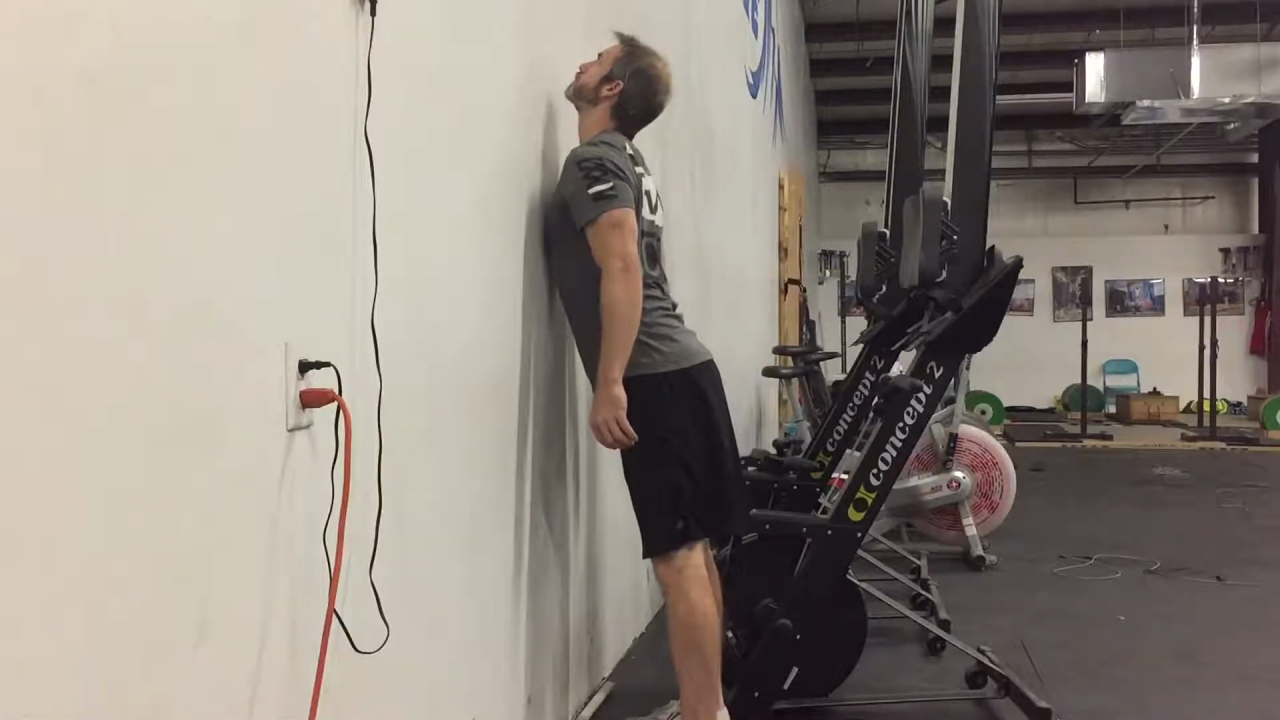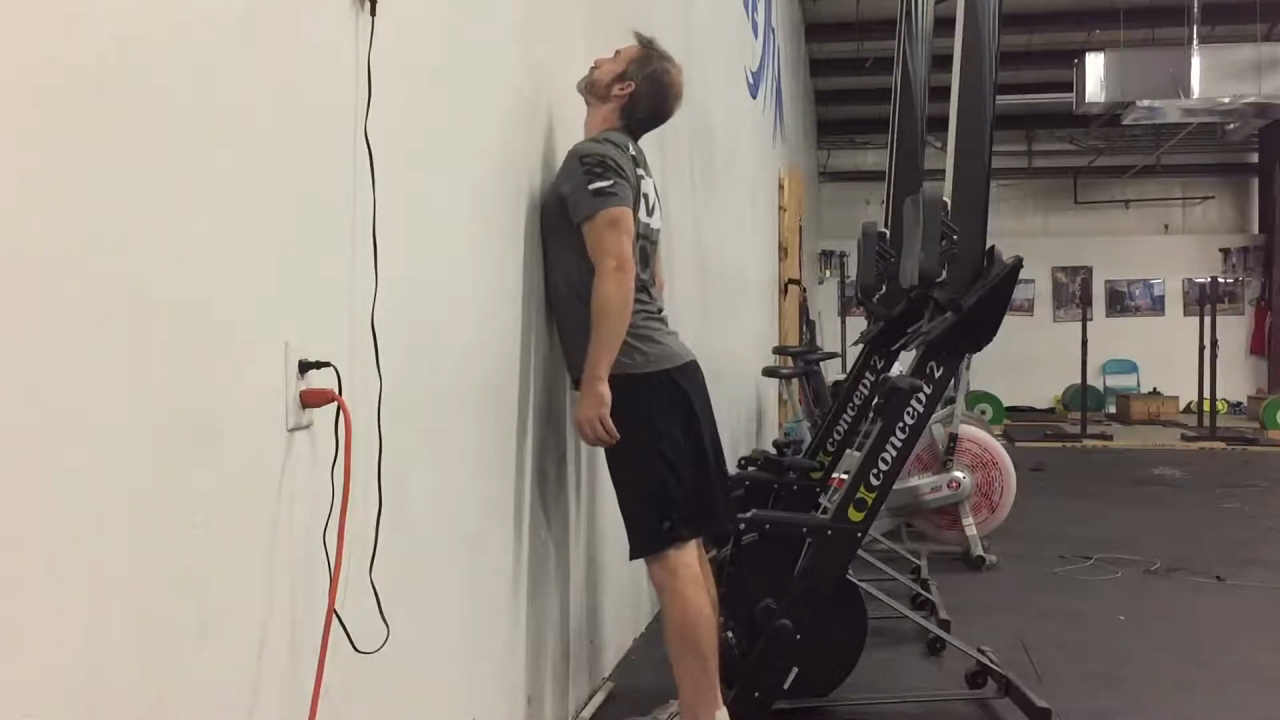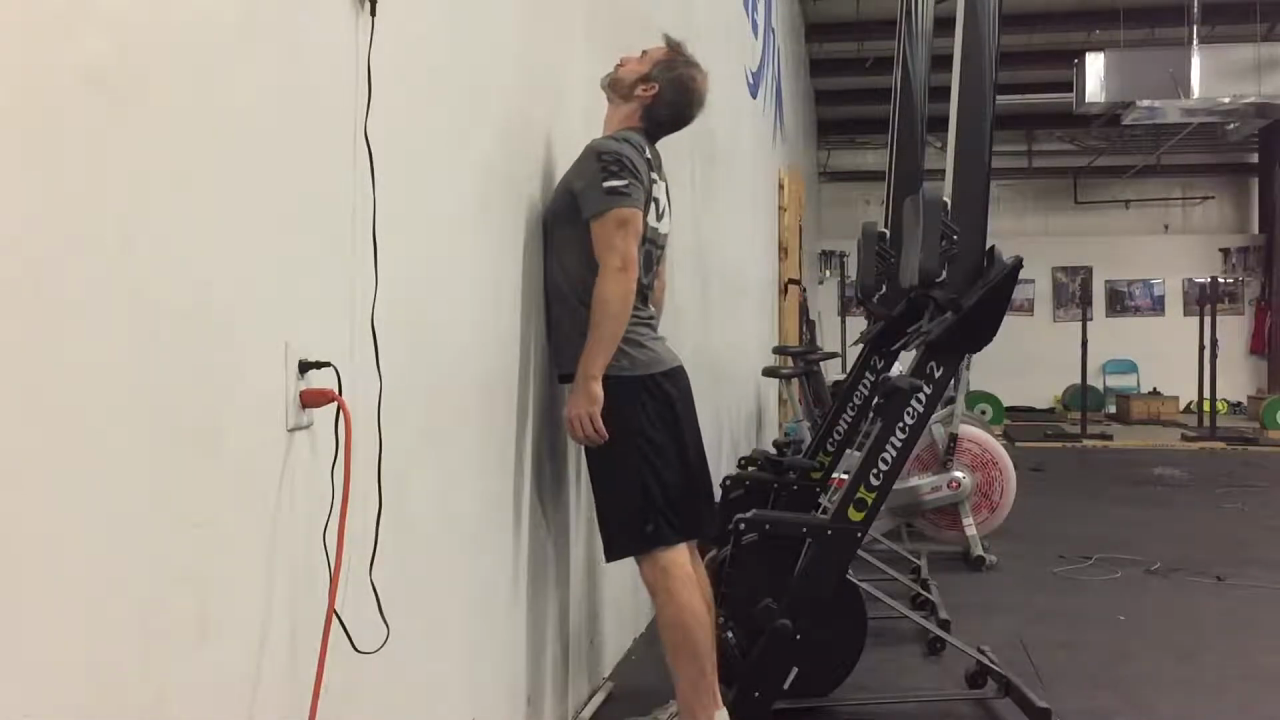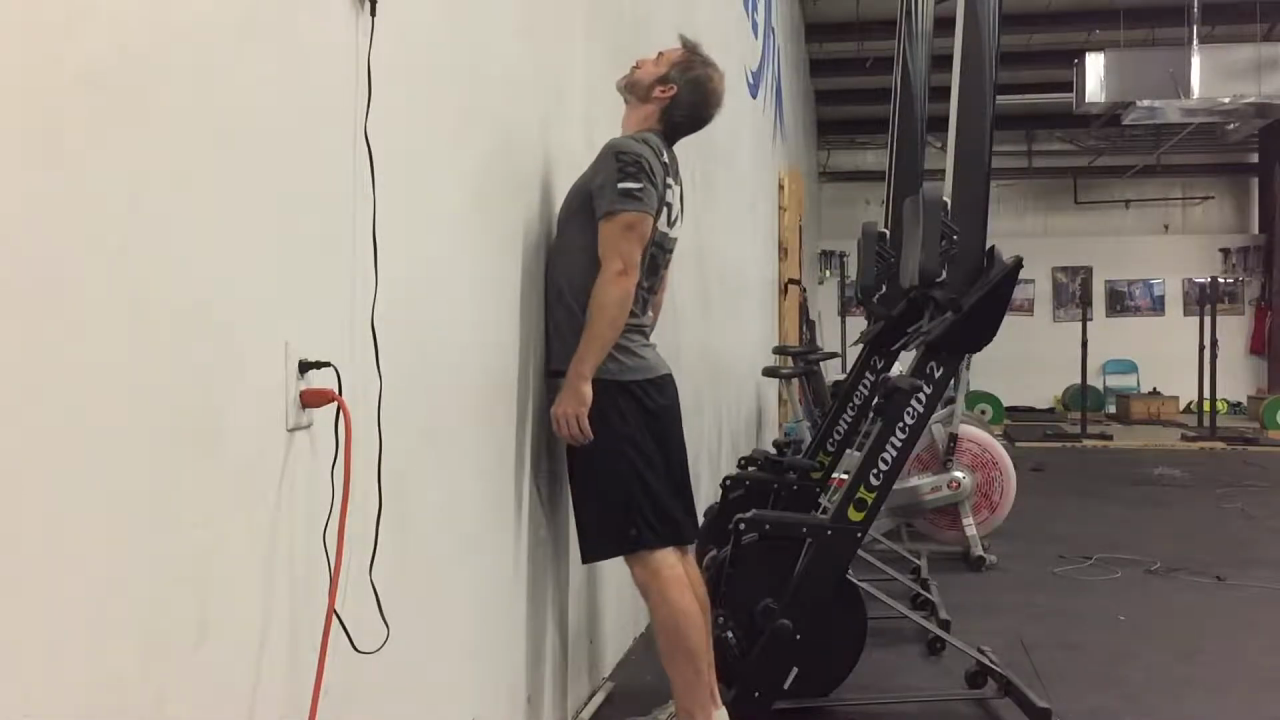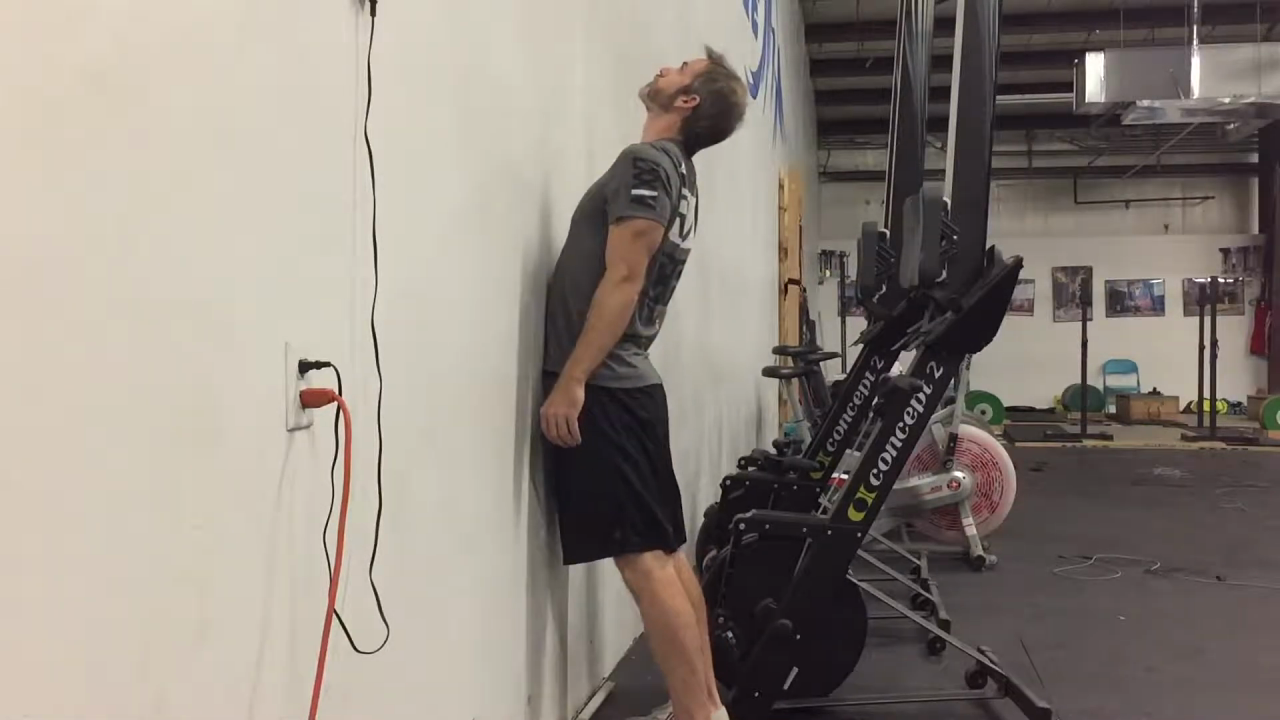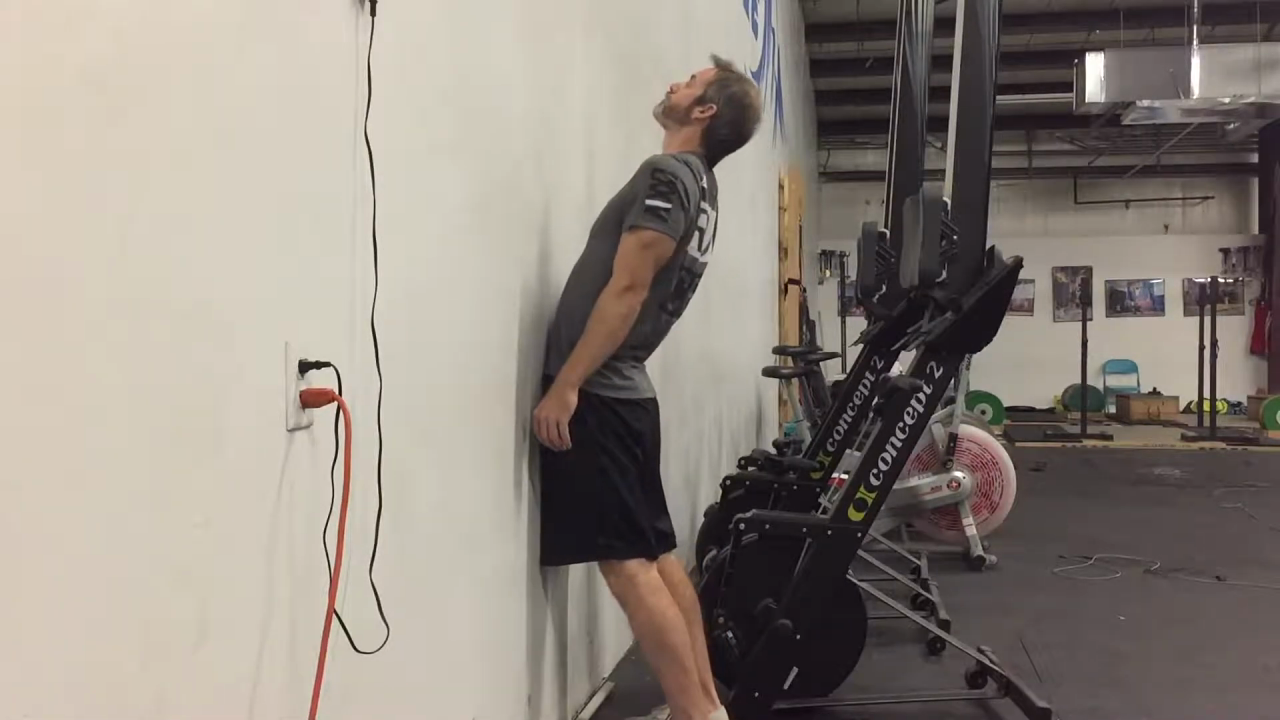
dt=0.5s
person 1, frame 1
left shoulder: (594, 161)
right shoulder: (626, 162)
left elbow: (622, 272)
left wrist: (609, 385)
left hip: (655, 379)
right hip: (681, 369)
left knee: (677, 554)
right knee: (693, 547)
person 1, frame 2
left shoulder: (595, 158)
right shoulder: (628, 162)
left elbow: (615, 269)
left wrist: (595, 381)
left hip: (638, 379)
right hip: (665, 368)
left knee: (671, 553)
right knee: (686, 547)
person 1, frame 3
left shoulder: (610, 155)
right shoulder: (643, 162)
left elbow: (617, 269)
left wrist: (588, 378)
left hip: (624, 382)
right hip: (654, 372)
left knee: (660, 552)
right knee: (678, 547)
person 1, frame 4
left shoulder: (628, 155)
right shoulder: (659, 164)
left elbow: (618, 272)
left wrist: (578, 379)
left hip: (611, 385)
right hip: (639, 377)
left knee: (651, 554)
right knee: (670, 549)
person 1, frame 5
left shoulder: (646, 162)
right shoulder: (678, 174)
left elbow: (622, 280)
left wrist: (571, 380)
left hip: (600, 388)
right hip: (631, 383)
left knee: (642, 557)
right knee: (663, 551)
person 1, frame 6
left shoulder: (667, 173)
right shoulder: (700, 186)
left elbow: (627, 290)
left wrist: (564, 386)
left hip: (596, 395)
right hip: (626, 392)
left knee: (625, 563)
right knee: (654, 553)
